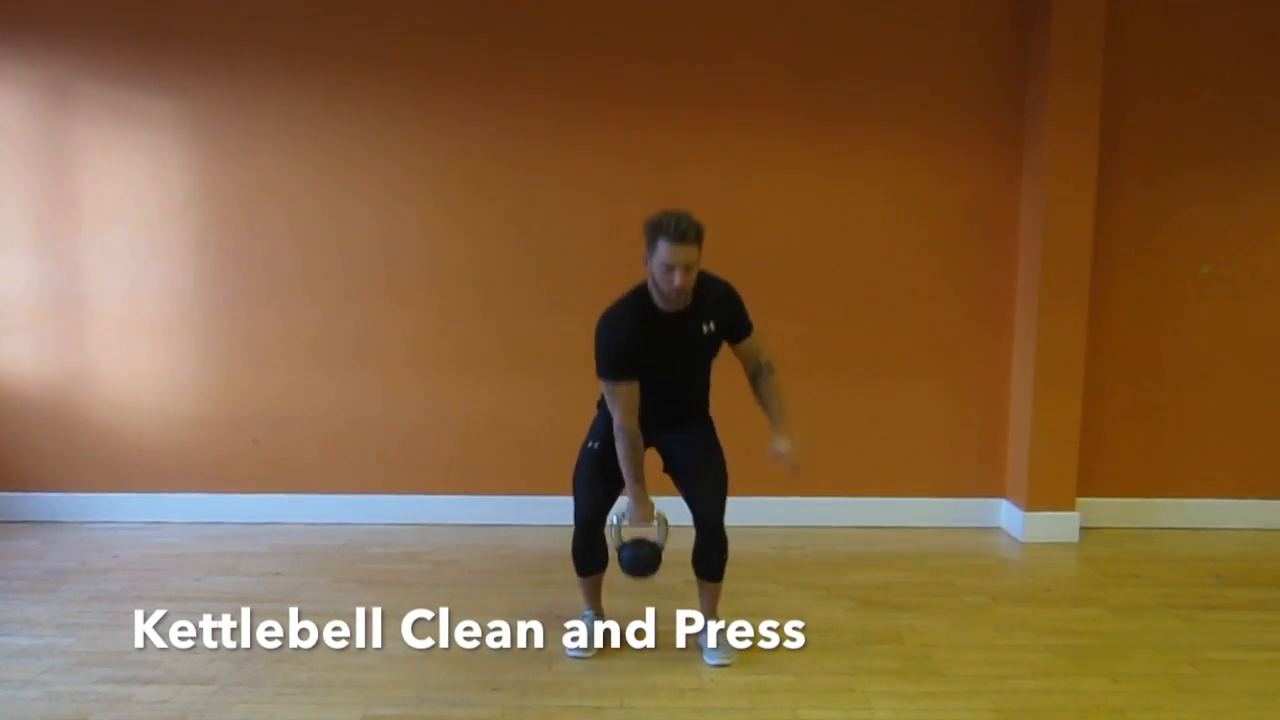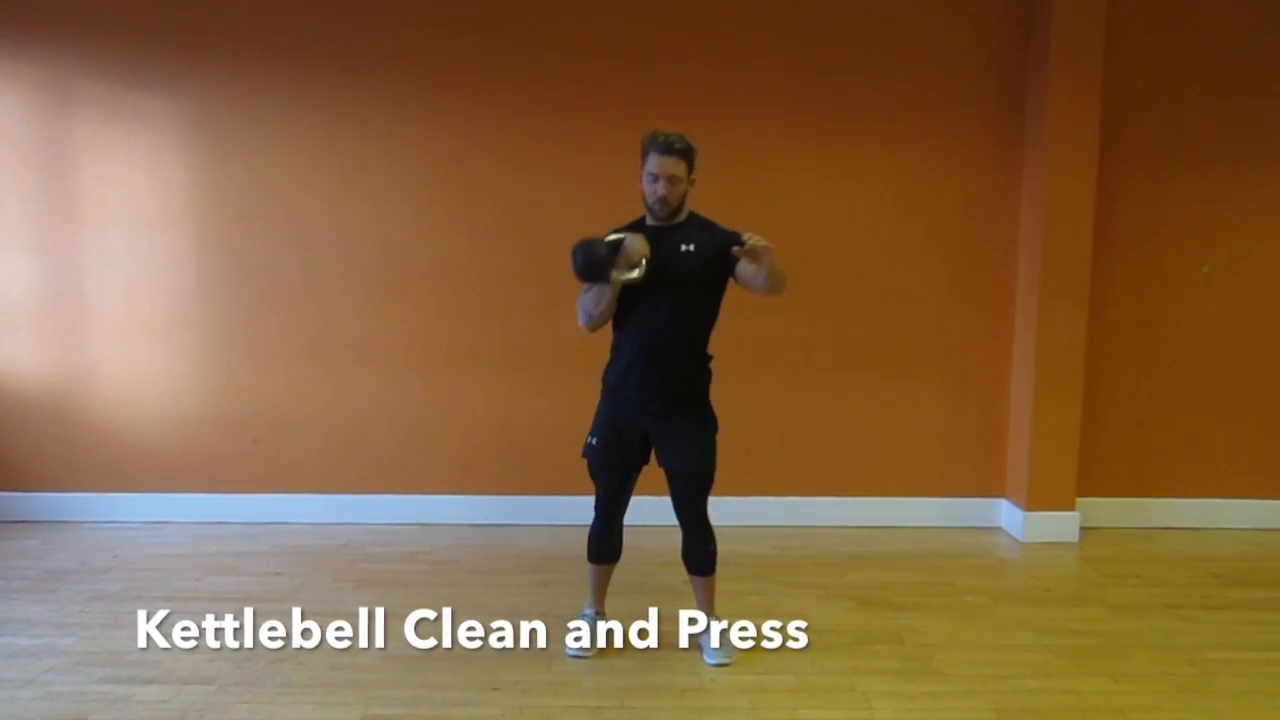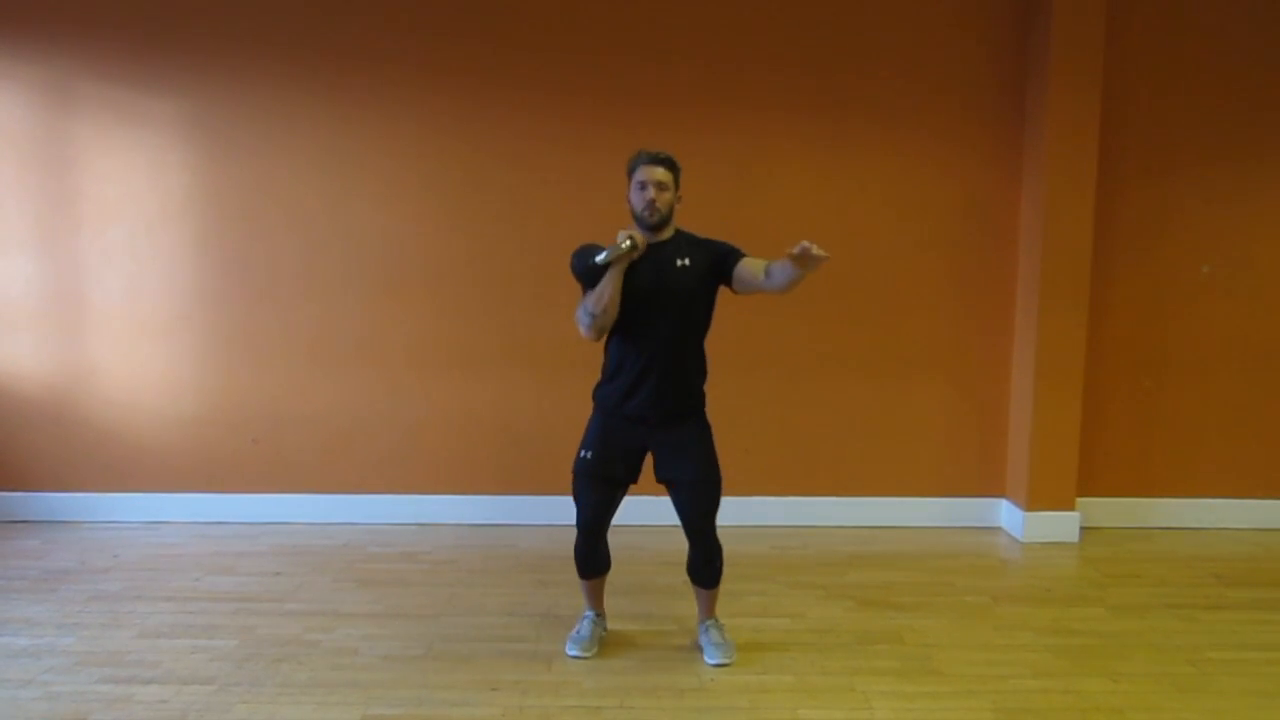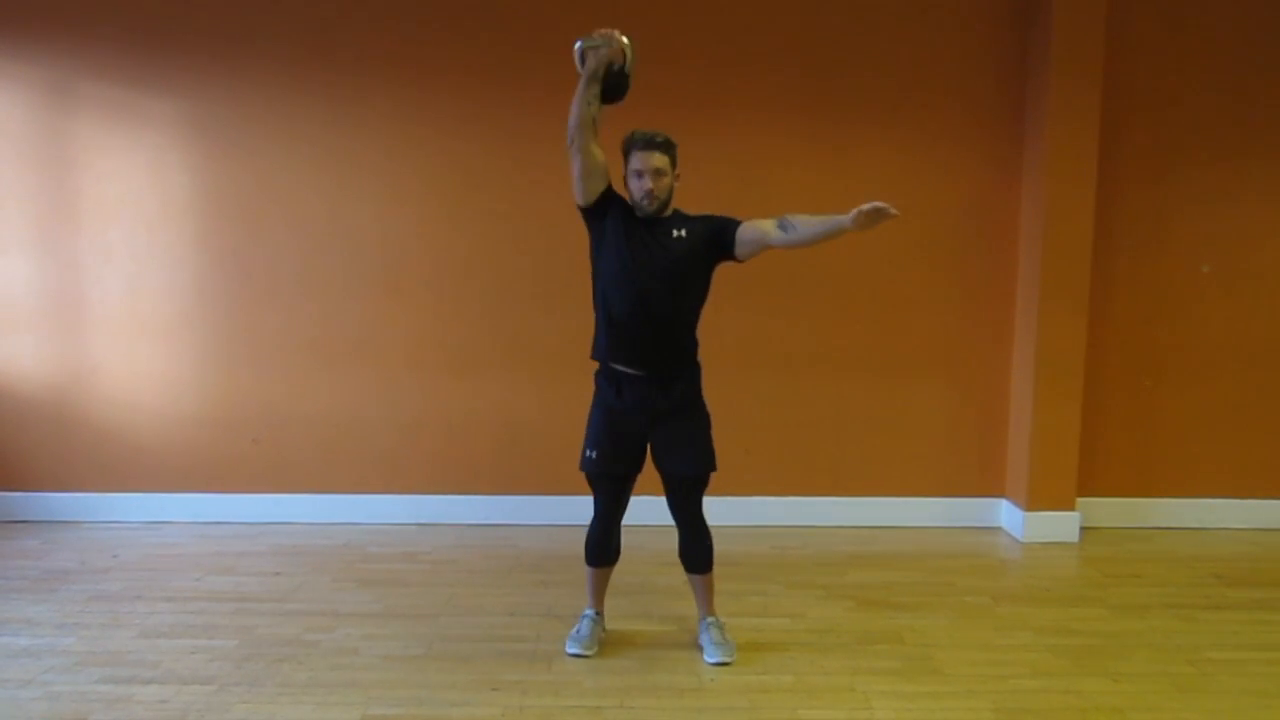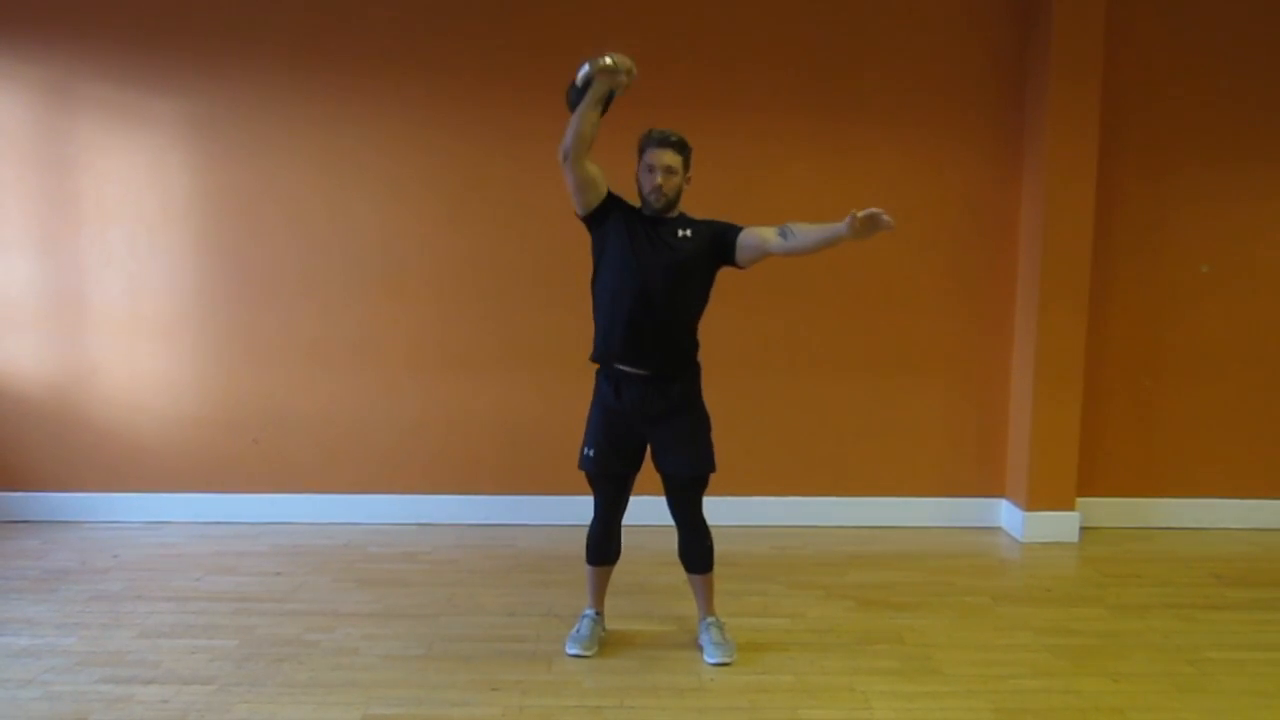
dt=0.5s
person 1, frame 1
left shoulder: (720, 300)
right shoulder: (619, 324)
left elbow: (756, 362)
right elbow: (623, 420)
left wrist: (779, 429)
right wrist: (638, 501)
left hip: (688, 418)
right hip: (622, 421)
left knee: (710, 516)
right knee: (587, 515)
left ankle: (709, 623)
right ankle: (592, 615)
person 1, frame 2
left shoulder: (715, 241)
right shoulder: (621, 239)
left elbow: (773, 285)
right elbow: (588, 319)
left wrist: (762, 259)
right wrist: (617, 270)
left hip: (686, 405)
right hip: (622, 400)
left knee: (692, 516)
right knee: (607, 511)
left ankle: (708, 622)
right ankle: (593, 614)
person 1, frame 3
left shoulder: (706, 254)
right shoulder: (607, 261)
left elbow: (766, 277)
right elbow: (590, 328)
left wrist: (797, 265)
right wrist: (620, 265)
left hip: (683, 416)
right hip: (617, 413)
left knee: (701, 528)
right knee: (590, 524)
left ankle: (709, 622)
right ankle: (593, 616)
person 1, frame 4
left shoulder: (704, 233)
right shoulder: (608, 218)
left elbow: (776, 232)
right elbow: (579, 141)
left wrist: (848, 221)
right wrist: (594, 68)
left hip: (678, 397)
right hip: (616, 393)
left knee: (688, 515)
right knee: (607, 512)
left ankle: (710, 623)
right ankle: (592, 616)
person 1, frame 5
left shoulder: (708, 235)
right shoulder: (612, 219)
left elbow: (777, 241)
right elbow: (570, 158)
left wrist: (843, 231)
right wrist: (599, 88)
left hip: (678, 396)
right hip: (616, 393)
left knee: (688, 514)
right knee: (607, 510)
left ankle: (709, 623)
right ankle: (592, 616)
